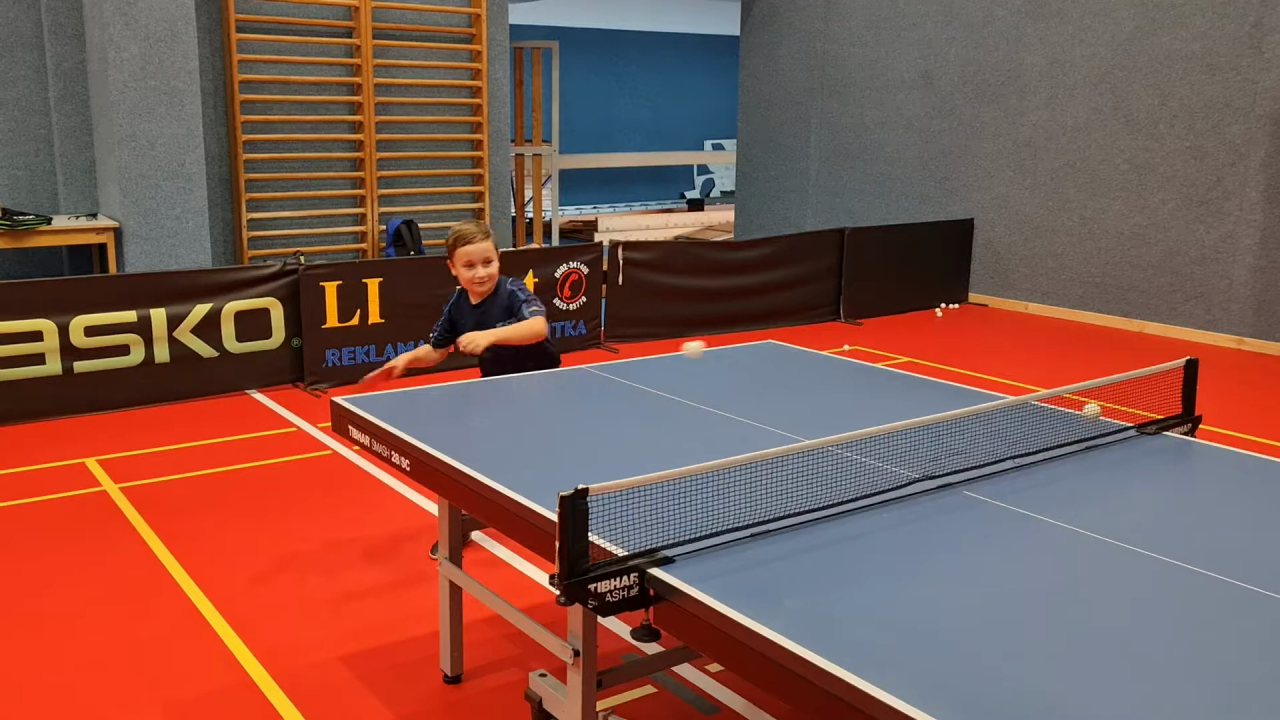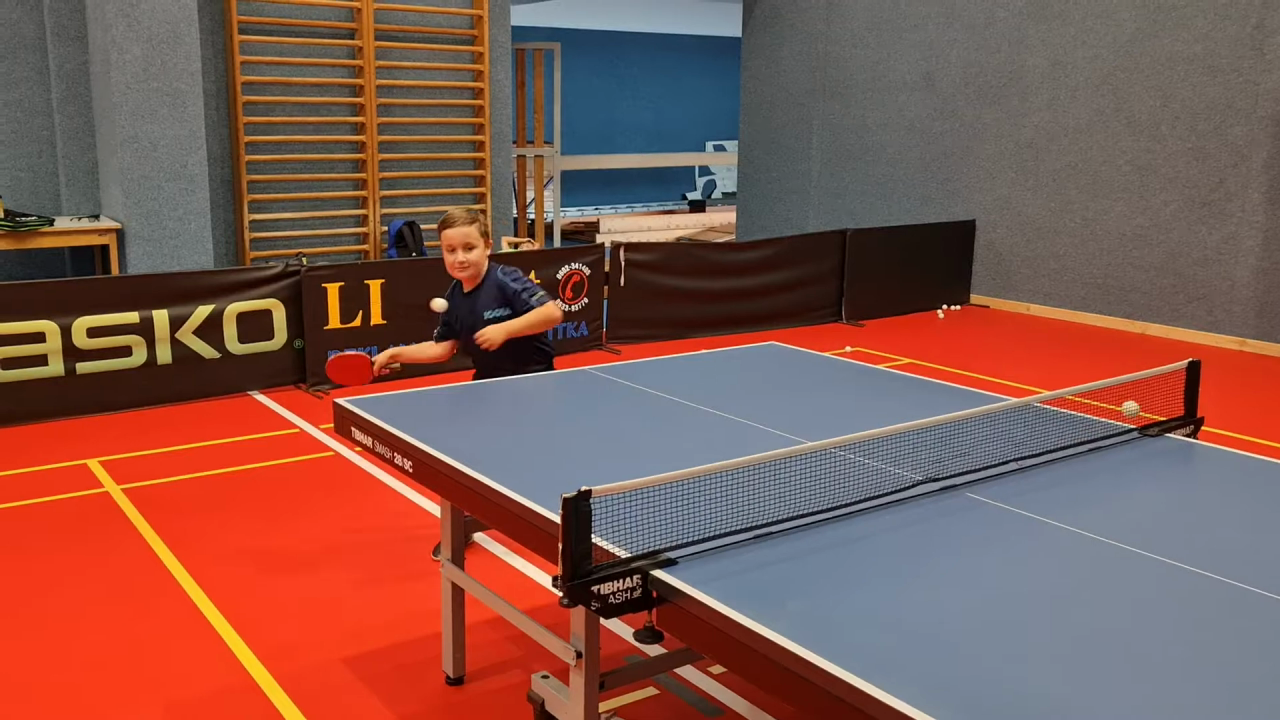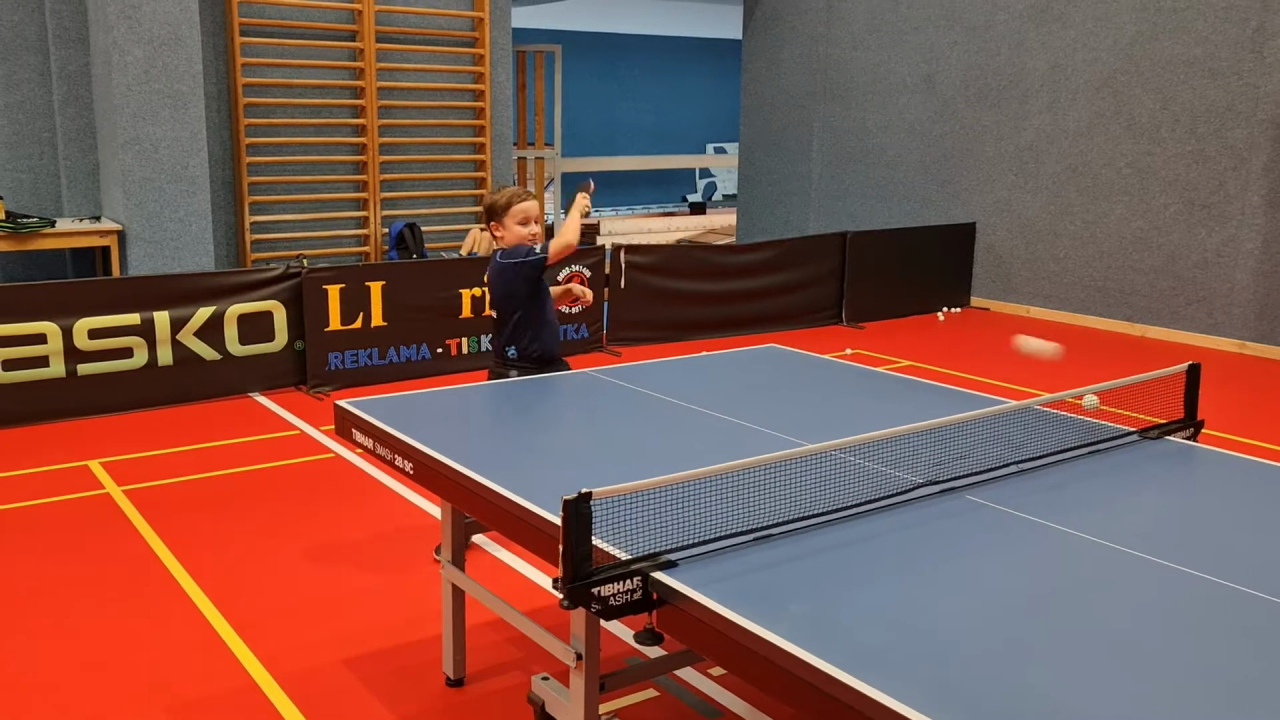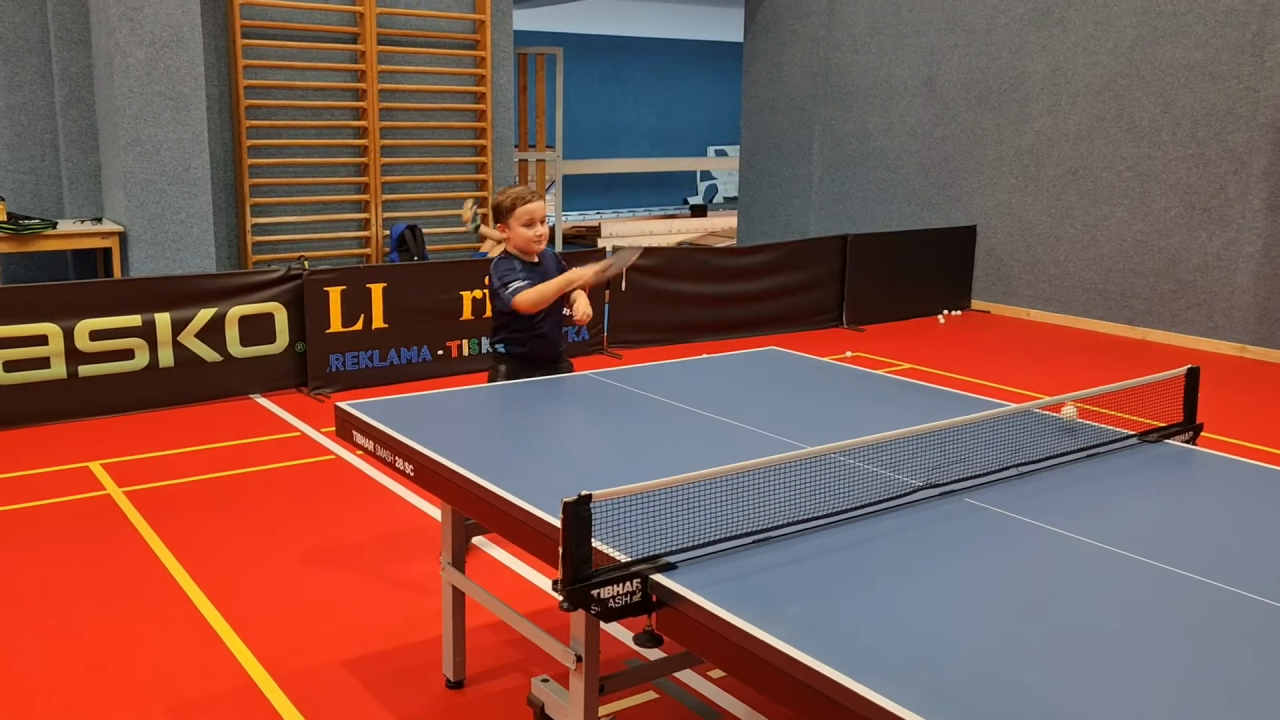
dt=0.3s
person 1, frame 1
left shoulder: (513, 291)
right shoulder: (456, 302)
left elbow: (539, 326)
right elbow: (436, 349)
left wrist: (490, 334)
right wrist: (407, 358)
right ankle: (460, 525)
person 1, frame 2
left shoulder: (507, 279)
right shoulder: (454, 297)
left elbow: (552, 312)
right elbow: (442, 350)
left wrist: (506, 331)
right wrist: (397, 353)
right hip: (490, 385)
right ankle: (463, 527)
person 1, frame 3
right shoulder: (507, 262)
right elbow: (566, 244)
left wrist: (569, 290)
right wrist: (576, 209)
left hip: (550, 369)
right hip: (516, 376)
person 1, frame 4
left shoulder: (551, 258)
right shoulder: (504, 267)
left elbow: (566, 293)
right elbow: (527, 302)
left wrist: (579, 298)
right wrist: (571, 278)
left hip: (555, 367)
right hip: (514, 372)
